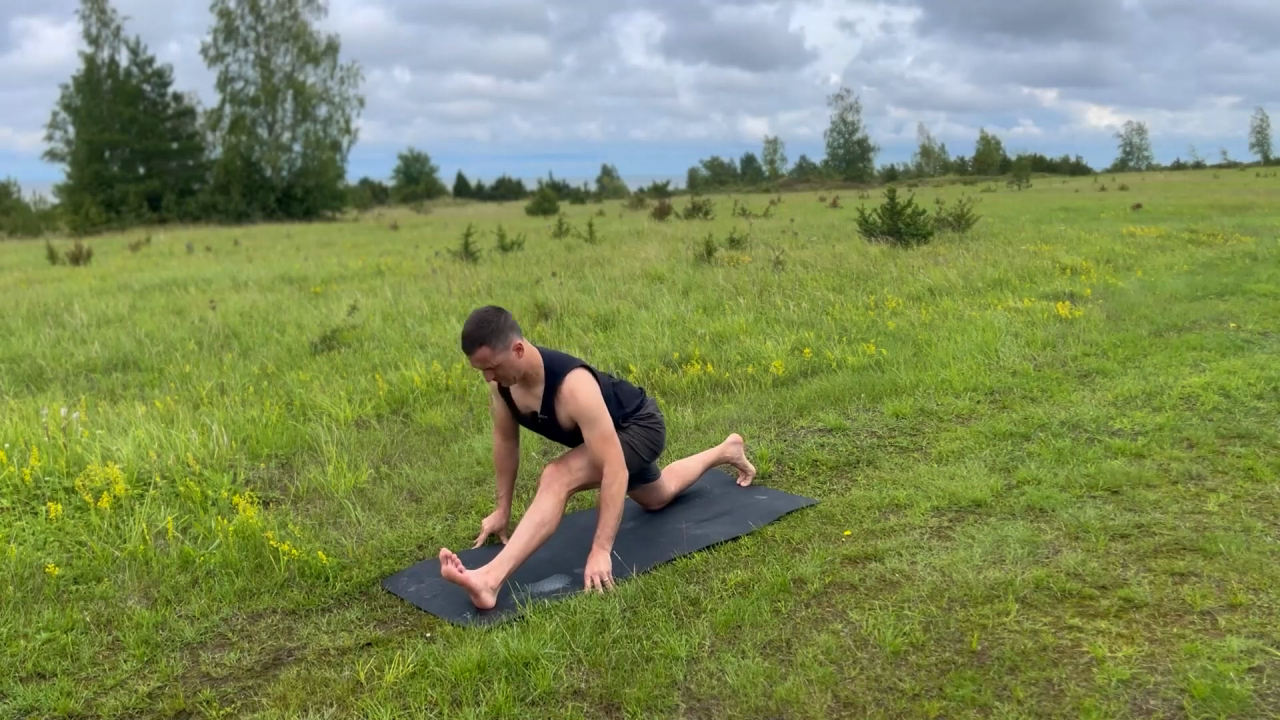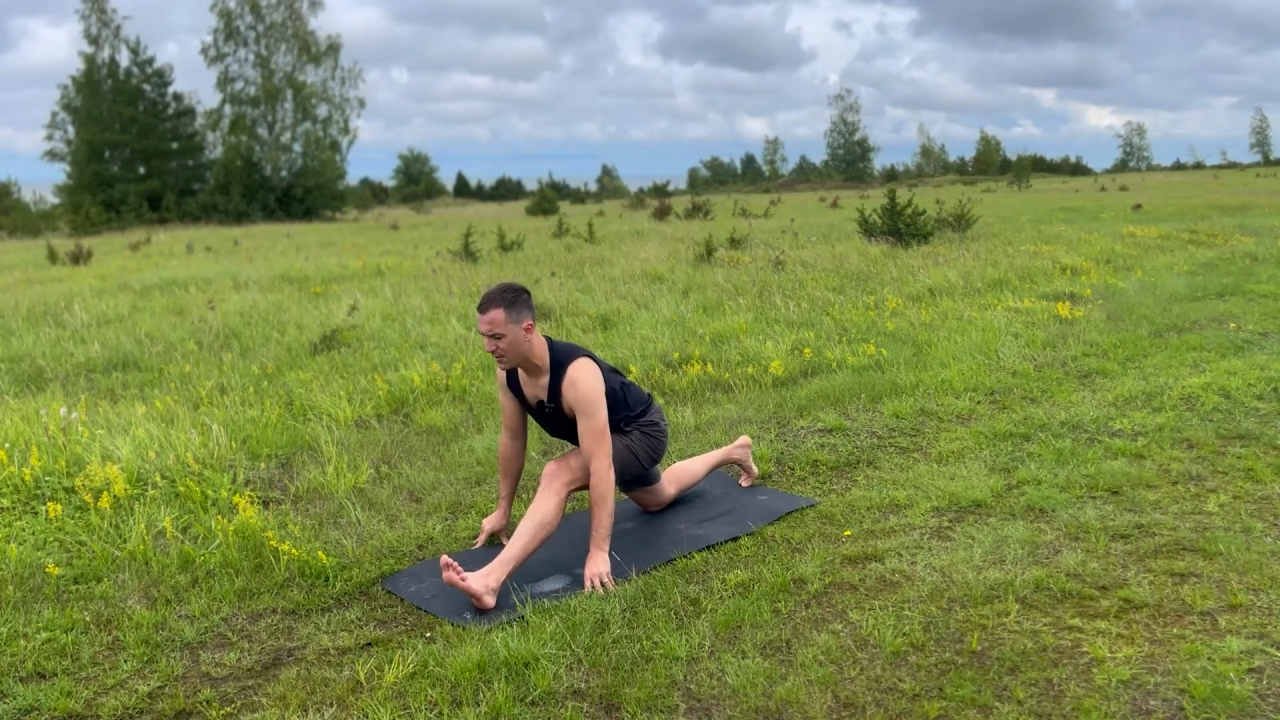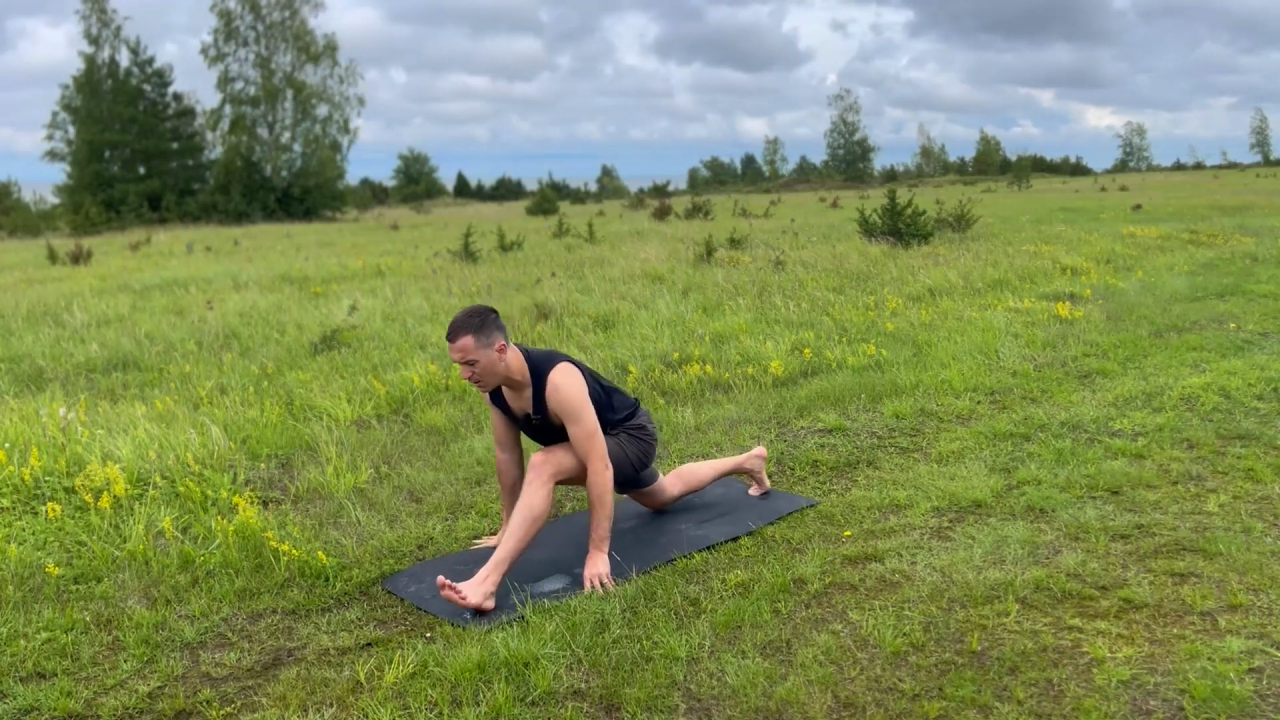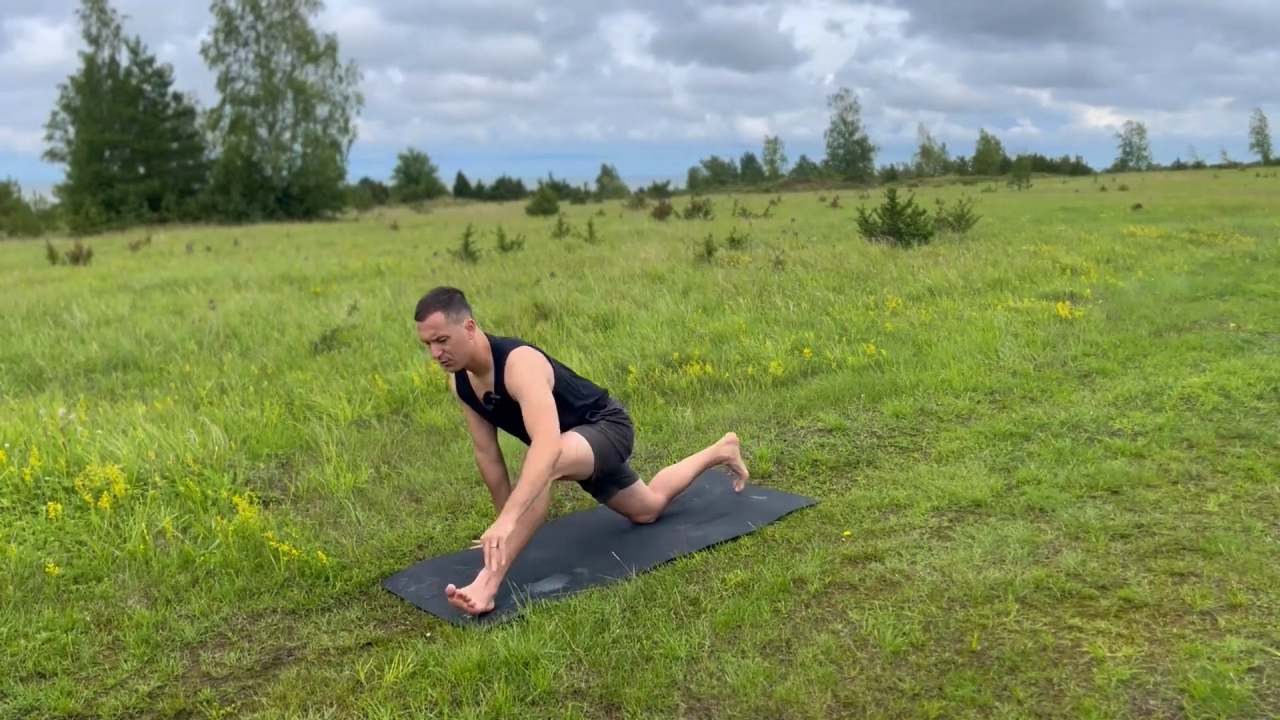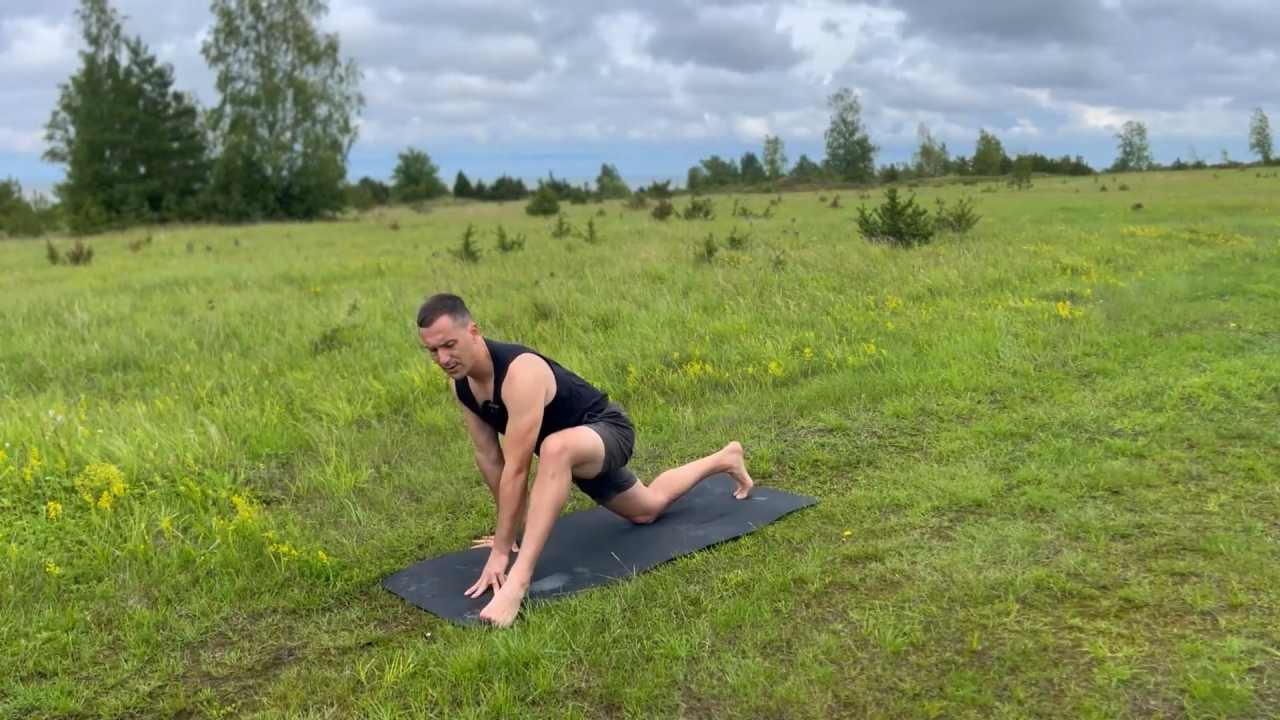
dt=1s
person 1, frame 1
left shoulder: (573, 387)
right shoulder: (502, 378)
left elbow: (616, 471)
right elbow: (505, 441)
left wrist: (601, 551)
right wrist: (501, 510)
left hip: (638, 426)
right hip: (602, 430)
left knee: (556, 478)
right knee: (656, 498)
left ankle: (490, 579)
right ankle: (727, 451)
person 1, frame 2
left shoulder: (577, 375)
right shoulder: (508, 372)
left elbow: (601, 468)
right elbow: (512, 439)
left wrist: (598, 551)
right wrist: (502, 510)
left hip: (640, 430)
right hip: (615, 434)
left knee: (557, 475)
right knee: (657, 500)
left ankle: (490, 580)
right ankle: (734, 451)
person 1, frame 3
left shoulder: (558, 382)
right shoulder: (494, 383)
left elbow: (599, 467)
right elbow: (507, 454)
left wrist: (598, 552)
right wrist: (508, 527)
left hip: (629, 434)
right hip: (606, 439)
left knee: (543, 466)
right knee: (663, 496)
left ankle: (486, 583)
right ankle: (746, 462)
person 1, frame 4
left shoulder: (518, 362)
right shoulder: (459, 382)
left elbow: (549, 446)
right elbow: (486, 454)
left wrist: (507, 520)
right wrist: (505, 524)
left hip: (605, 425)
right hip: (579, 443)
left knee: (543, 465)
right knee: (648, 510)
left ankle: (487, 584)
right ankle: (721, 451)
person 1, frame 5
left shoulder: (519, 372)
right shoulder: (460, 382)
left elbow: (516, 468)
right elbow: (487, 456)
left wrist: (501, 550)
right wrist: (505, 533)
left hip: (605, 429)
right hip: (580, 449)
left knee: (556, 448)
right knee: (647, 510)
left ankle: (518, 580)
right ankle: (725, 459)
